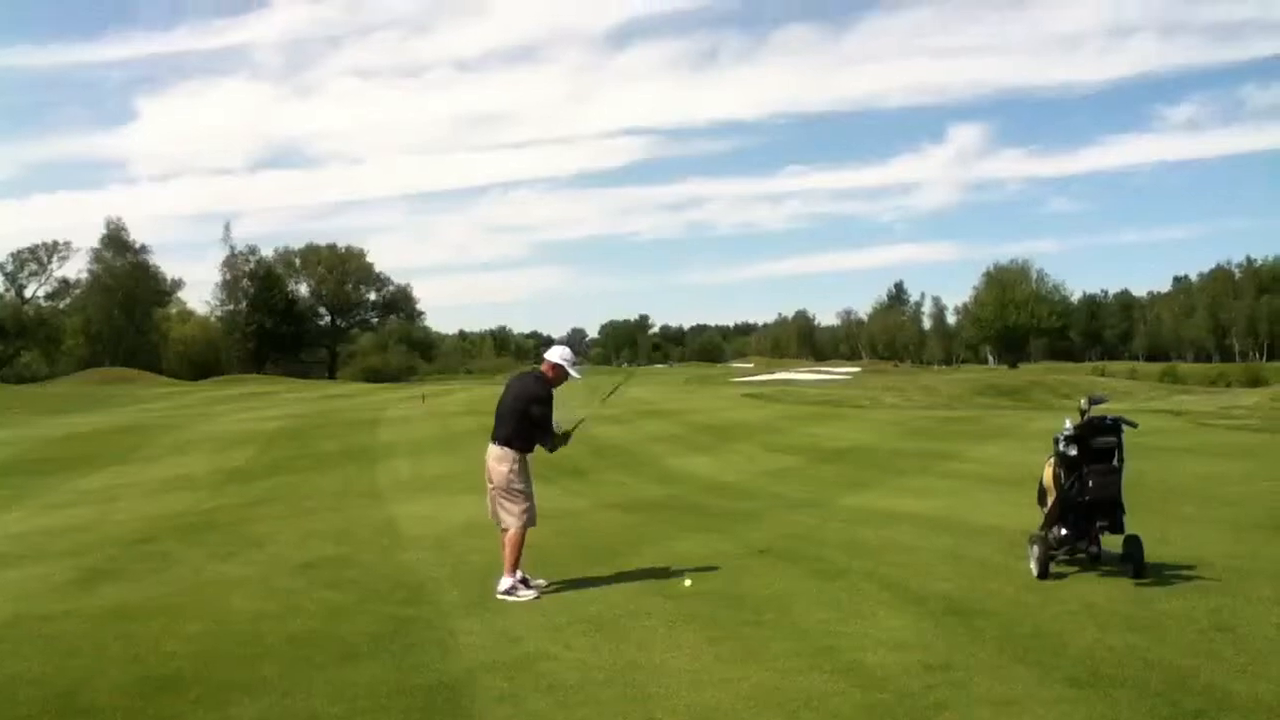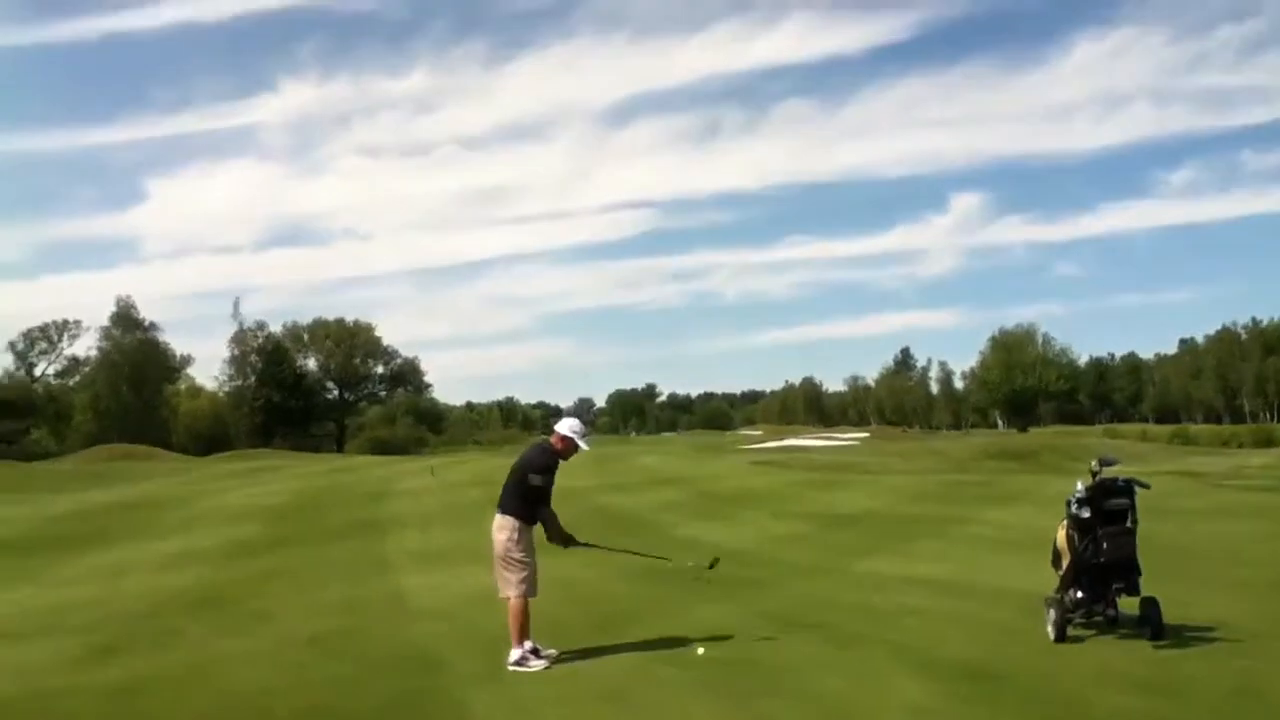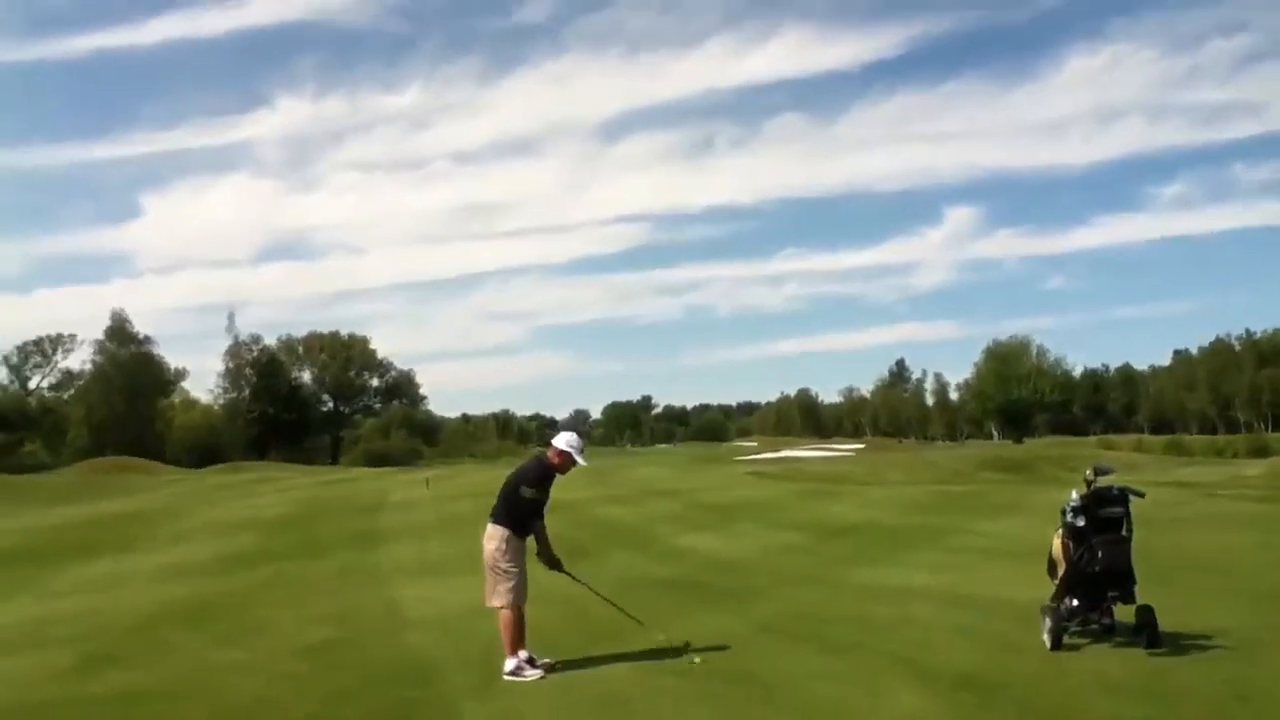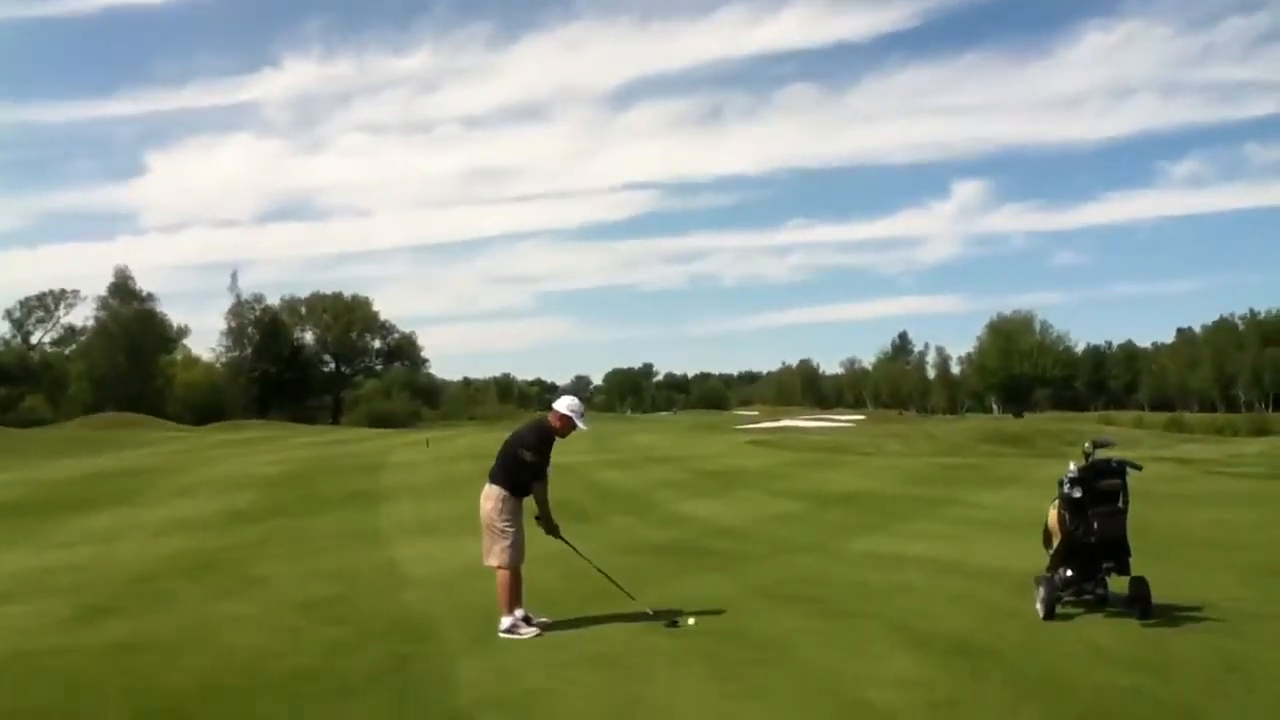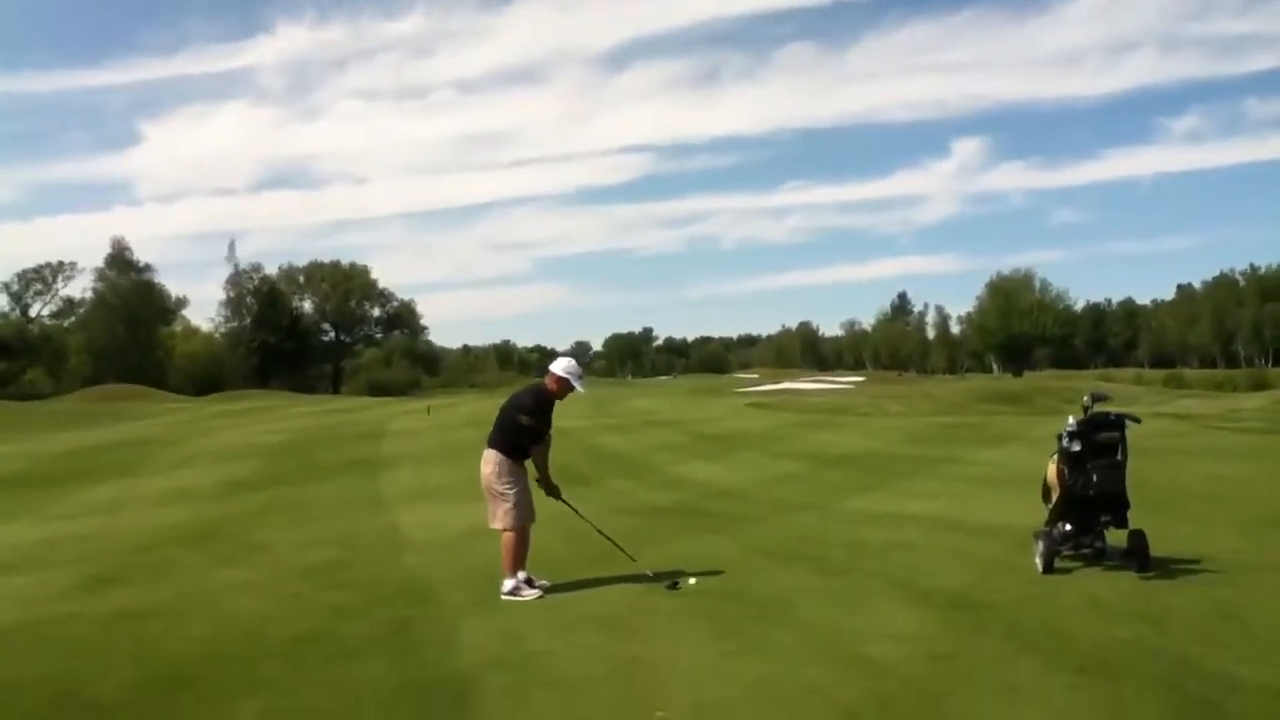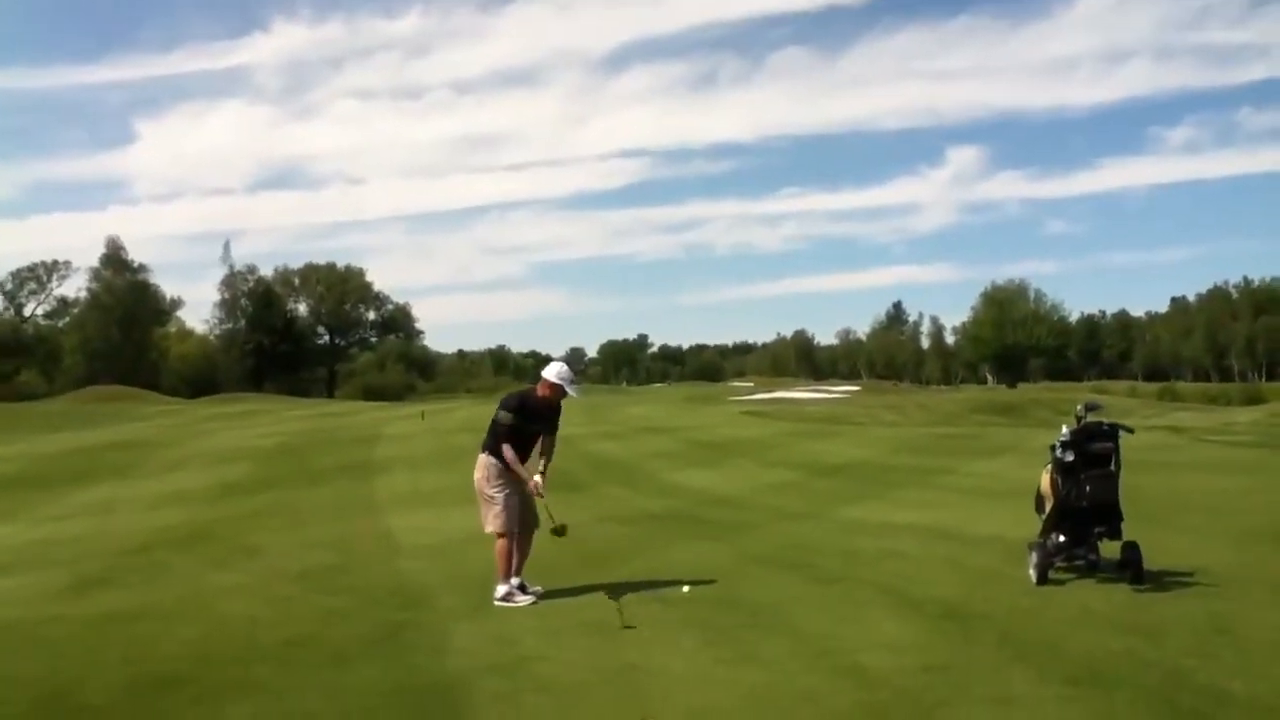
dt=0.3s
person 1, frame 1
left shoulder: (521, 380)
right shoulder: (540, 391)
right elbow: (545, 433)
left wrist: (553, 440)
right wrist: (560, 440)
left hip: (499, 452)
right hip: (510, 457)
left knee: (509, 519)
right knee: (518, 521)
left ankle: (515, 574)
right ankle: (507, 583)
person 1, frame 2
left shoulder: (541, 454)
right shoulder: (543, 461)
right elbow: (542, 506)
left wrist: (555, 532)
right wrist: (559, 534)
left hip: (513, 524)
right hip: (513, 526)
left knee: (519, 590)
right knee: (519, 591)
left ankle: (526, 644)
right ankle: (517, 653)
person 1, frame 3
left shoulder: (543, 469)
right shoulder: (535, 473)
left elbow: (535, 517)
right elbow: (534, 519)
left wrist: (545, 550)
right wrist: (547, 552)
left hip: (511, 536)
right hip: (503, 537)
left knee: (516, 599)
right knee: (508, 600)
left ankle: (522, 654)
right ankle: (511, 663)
person 1, frame 4
left shoulder: (544, 433)
right shoulder: (534, 437)
left elbow: (540, 478)
right elbow: (535, 482)
left wrist: (544, 515)
right wrist: (546, 517)
left hip: (509, 497)
right hip: (500, 497)
left knee: (514, 559)
right knee: (505, 560)
left ankle: (518, 613)
right ankle: (507, 621)
person 1, frame 5
left shoulder: (546, 398)
right shoulder: (529, 400)
left elbow: (544, 438)
right elbow: (534, 447)
left wrist: (544, 476)
right wrist: (547, 481)
left hip: (514, 462)
right hip: (500, 462)
left knee: (524, 521)
right knee: (511, 523)
left ankle: (521, 574)
right ankle: (510, 584)
person 1, frame 6
left shoulder: (552, 408)
right shoulder: (514, 403)
left elbow: (548, 441)
right elbow: (506, 446)
left wrist: (541, 473)
right wrist: (526, 478)
left hip: (513, 469)
right hip: (494, 467)
left knee: (527, 526)
right knee: (505, 528)
left ankle: (515, 581)
right ankle: (503, 589)
